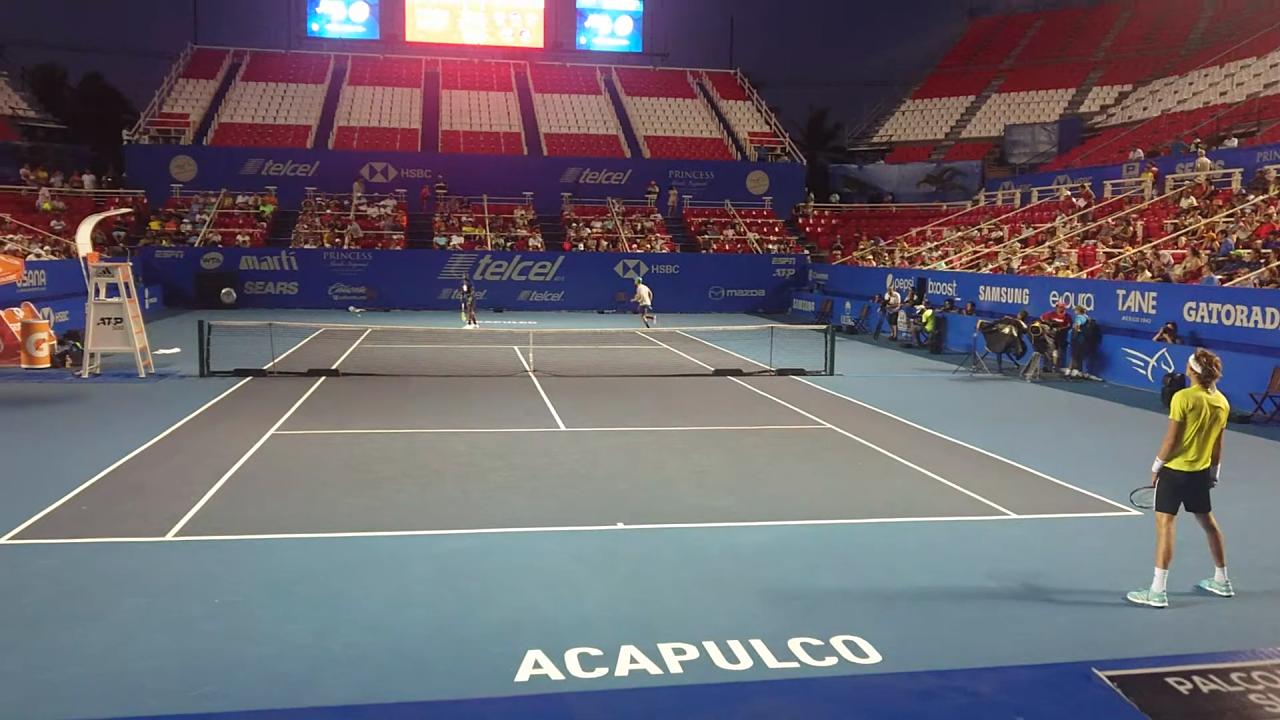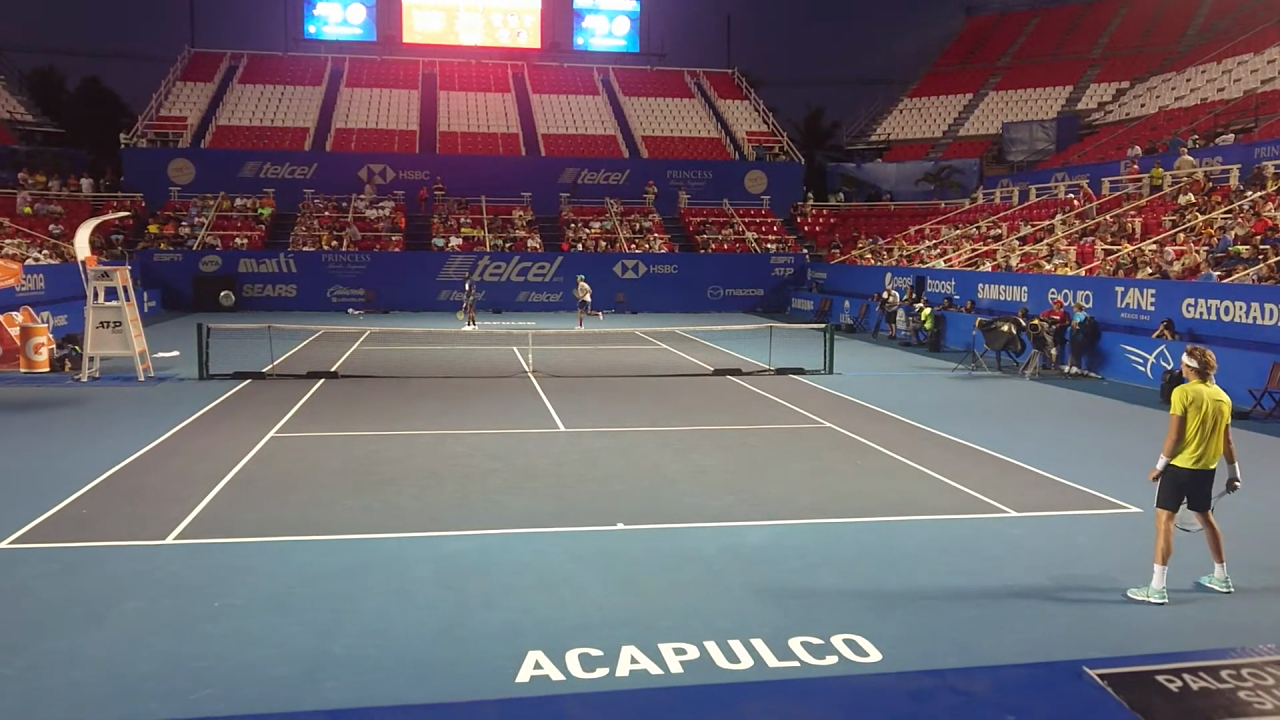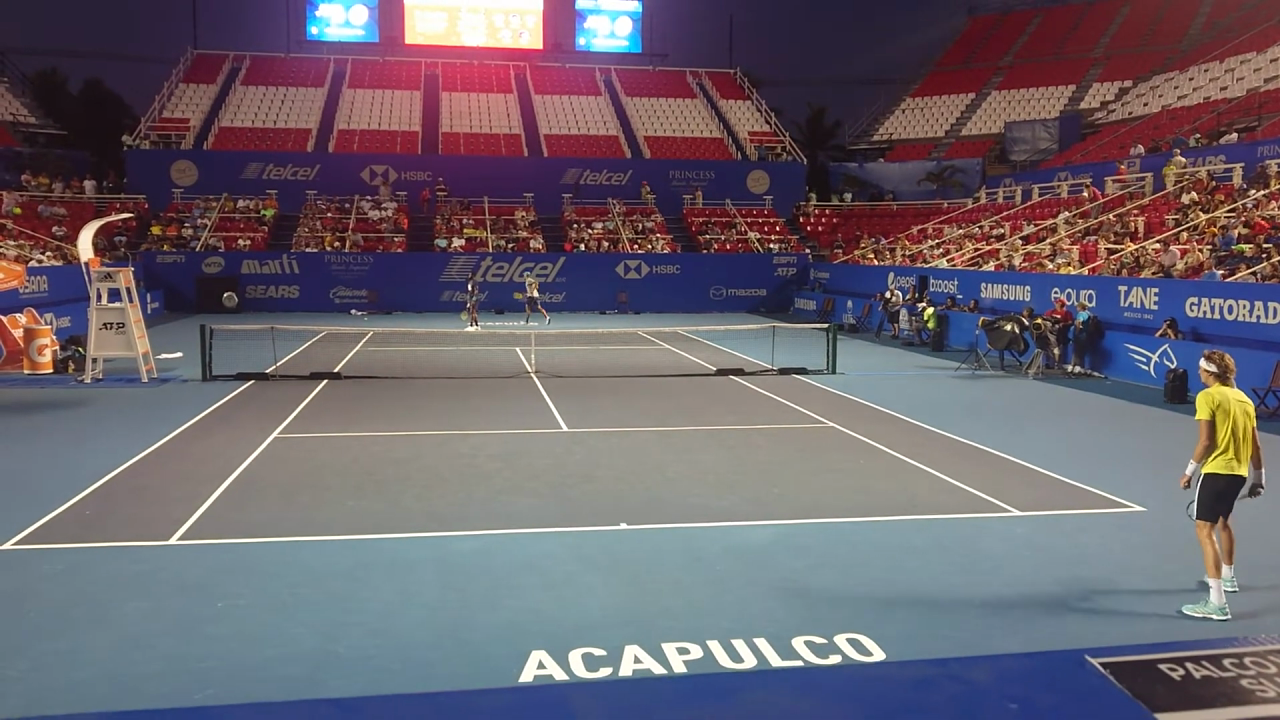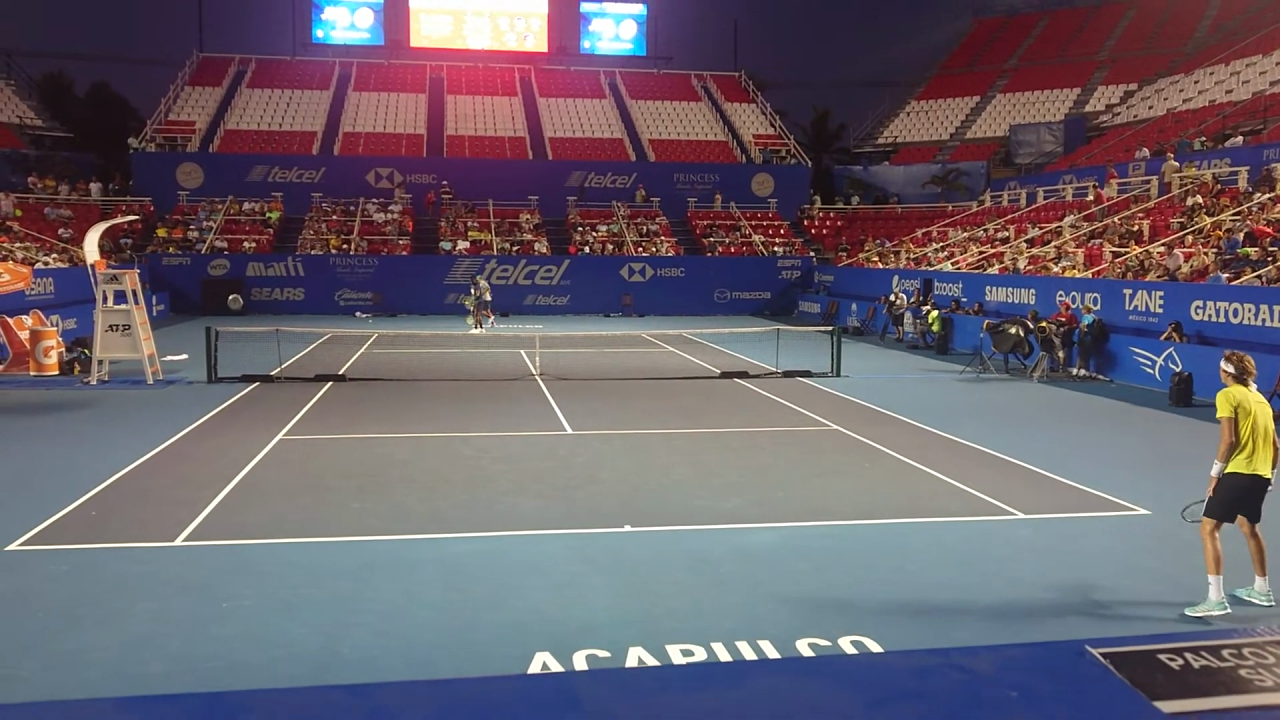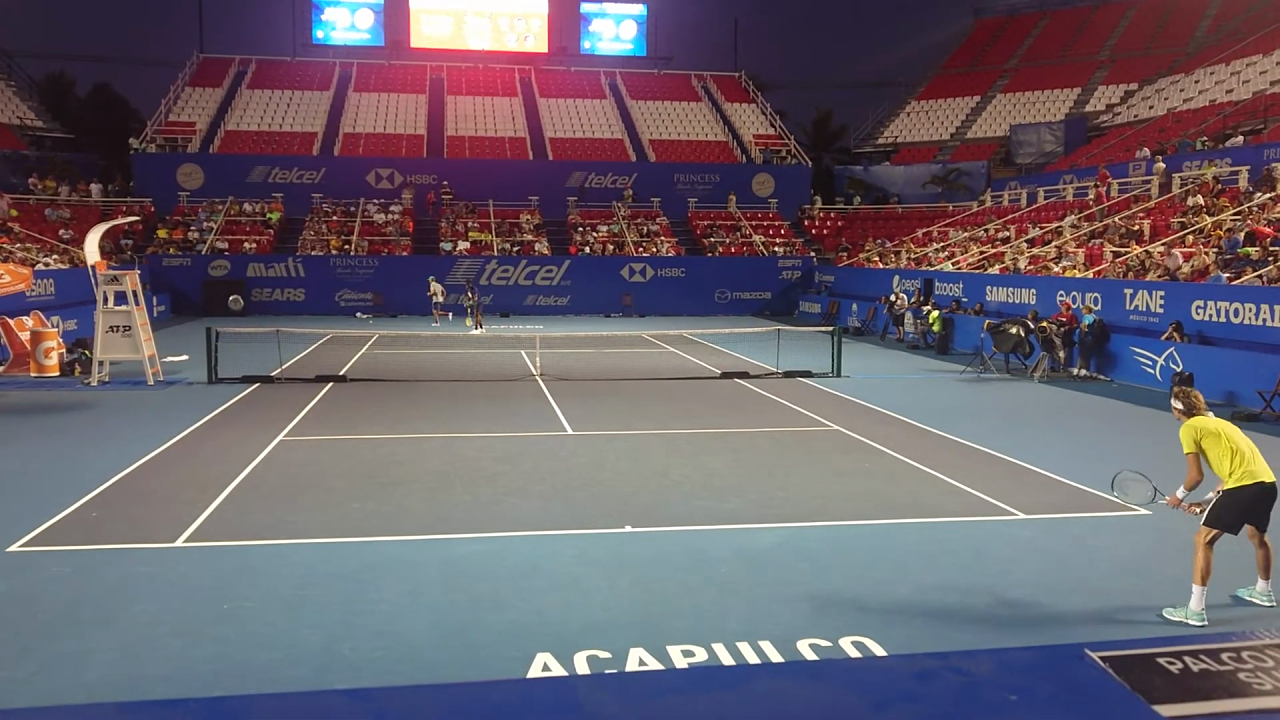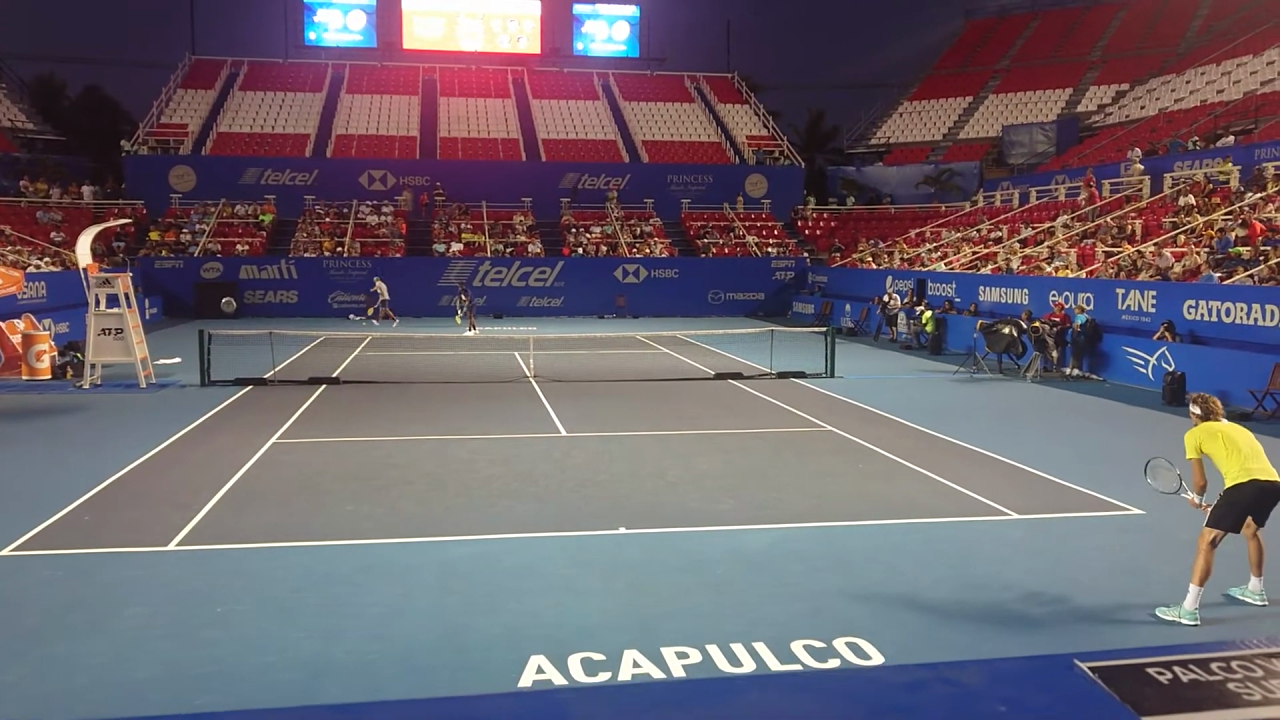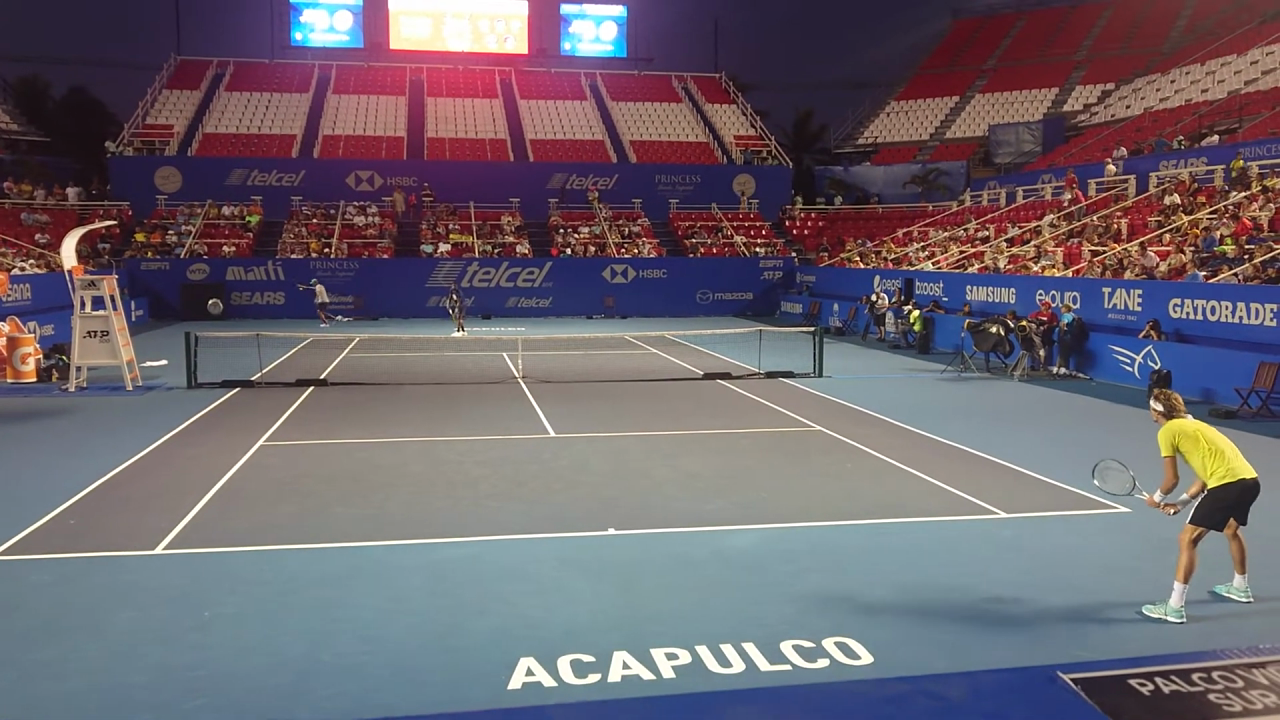
dt=0.7s
person 1, frame 1
left shoulder: (1183, 397)
right shoulder: (1222, 402)
left elbow: (1171, 440)
right elbow: (1217, 443)
left wrist: (1155, 467)
right wrist: (1213, 473)
left hip: (1175, 469)
right hip: (1201, 472)
left knee: (1165, 524)
right knee: (1208, 522)
left ankle: (1158, 591)
right ankle: (1222, 581)
person 1, frame 2
left shoulder: (1183, 392)
right shoulder: (1223, 397)
left elbow: (1174, 436)
right elbow: (1227, 441)
left wrist: (1160, 465)
right wrist: (1234, 473)
left hip: (1180, 467)
right hip: (1206, 469)
left knee: (1164, 521)
right knee: (1206, 519)
left ankle: (1157, 588)
right ankle: (1221, 577)
person 1, frame 3
left shoulder: (1208, 396)
right shoulder: (1244, 399)
left elbow: (1205, 442)
right elbow: (1255, 445)
left wrist: (1189, 471)
right wrist: (1258, 478)
left hip: (1216, 471)
right hip: (1239, 473)
left knee: (1205, 532)
right knee: (1223, 523)
left ankle: (1217, 603)
right ankle: (1227, 577)
person 1, frame 4
left shoulder: (1227, 395)
left elbow: (1228, 439)
left wrist: (1215, 473)
left hip: (1237, 473)
left knee: (1208, 529)
right knee: (1249, 529)
left ankle: (1216, 599)
person 1, frame 5
left shoulder: (1189, 428)
right shoulder: (1220, 423)
left elbow: (1196, 476)
left wrist: (1179, 496)
right wrist: (1205, 504)
left hip: (1245, 486)
left knee: (1203, 540)
right knee: (1257, 536)
left ankle: (1195, 610)
person 1, frame 6
left shoulder: (1194, 434)
right shoulder: (1238, 429)
left elbow: (1200, 481)
left wrist: (1197, 500)
right wrist: (1225, 506)
left hip: (1244, 486)
left knee: (1207, 542)
right knee: (1251, 530)
left ankle: (1189, 609)
right ankle: (1256, 590)
person 1, frame 7
left shoulder: (1167, 432)
right shoulder: (1194, 425)
left elbow: (1172, 480)
left wrist: (1157, 498)
right wrist: (1180, 503)
left hip: (1227, 484)
right hip: (1250, 480)
left knee: (1187, 539)
right knee: (1231, 530)
left ankle: (1175, 607)
right ankle: (1240, 587)
